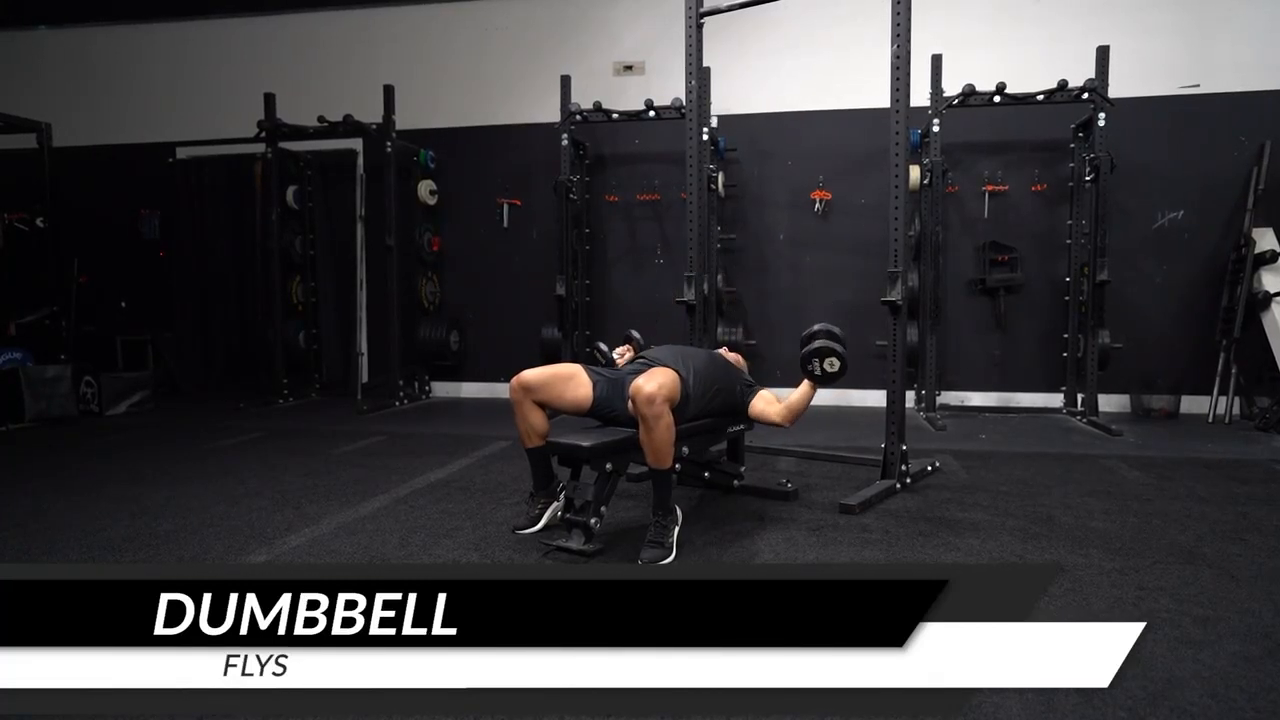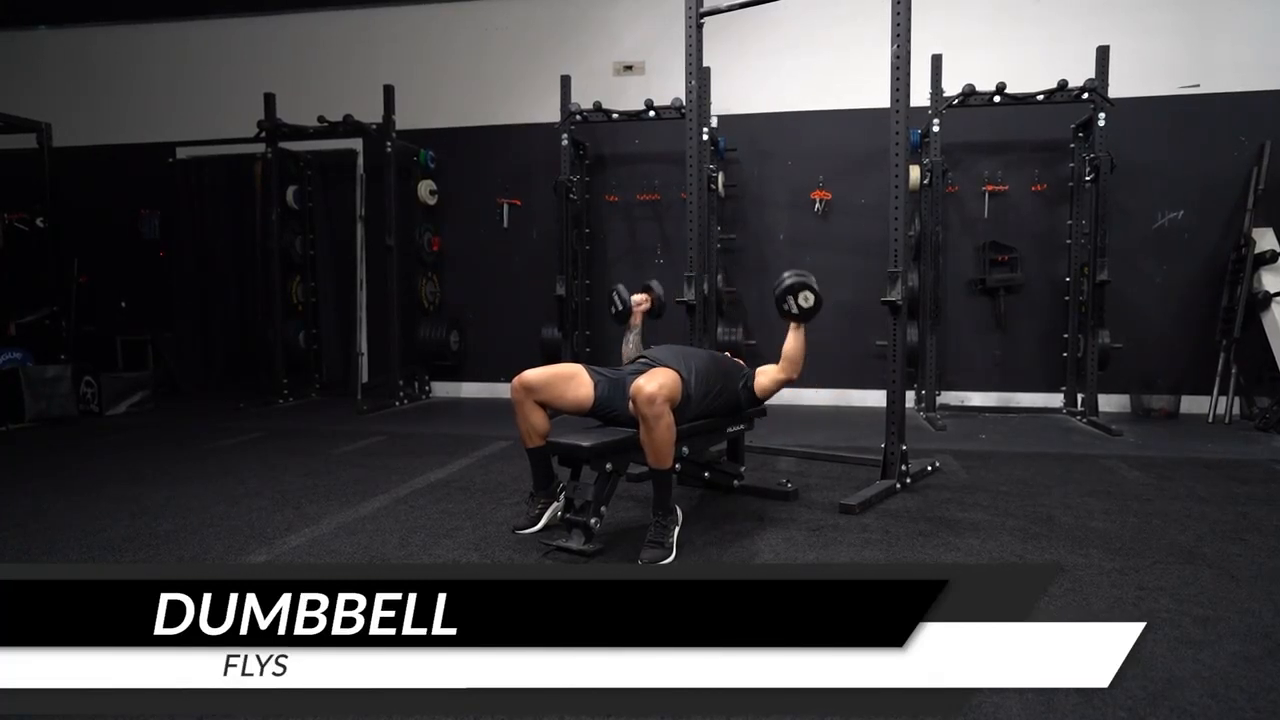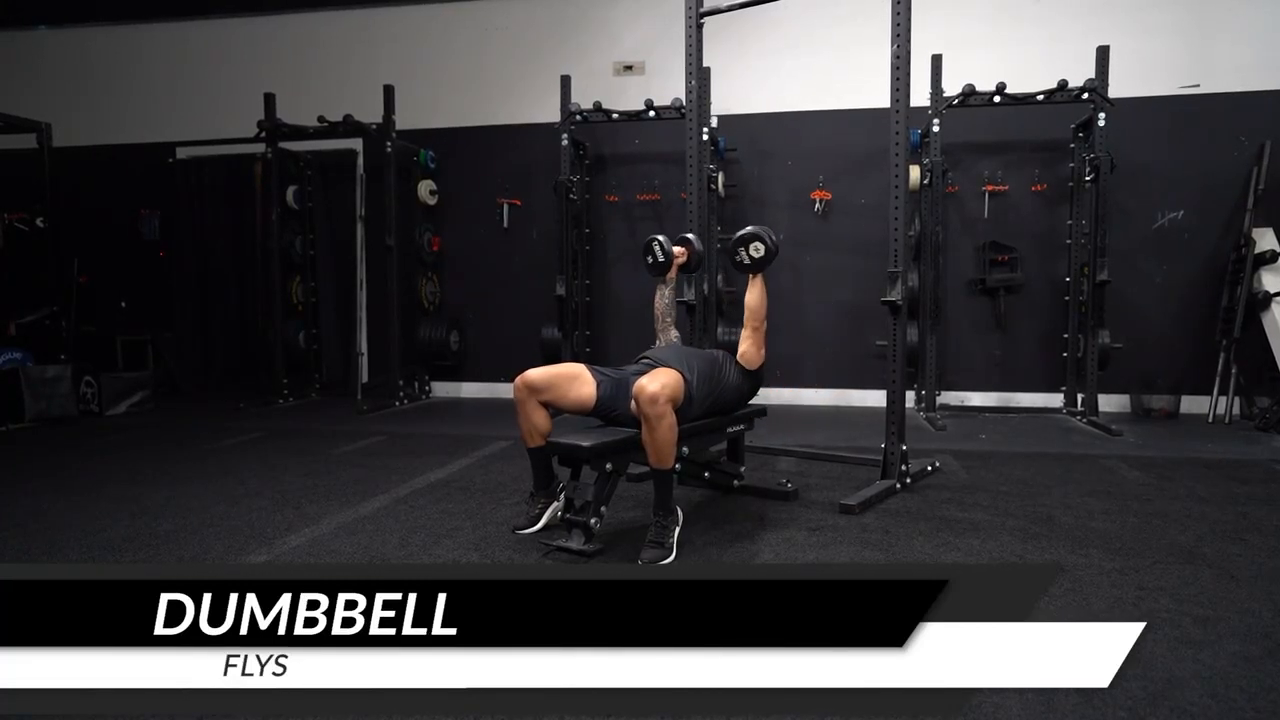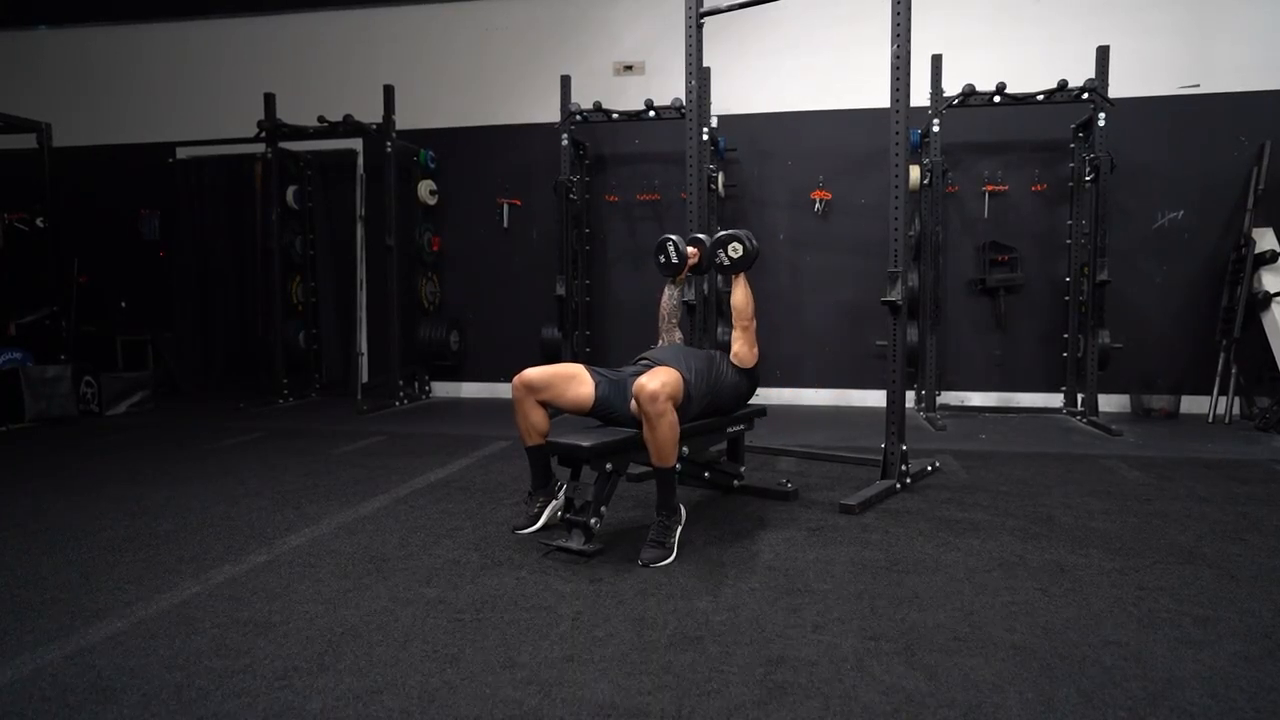
dt=0.5s
person 1, frame 1
left shoulder: (740, 385)
left elbow: (783, 415)
left wrist: (813, 377)
right wrist: (625, 361)
left hip: (653, 393)
right hip: (626, 378)
left knee: (649, 394)
right knee: (524, 385)
left ankle: (665, 517)
right ankle: (546, 493)
person 1, frame 2
left shoulder: (741, 382)
right shoulder: (703, 362)
left elbow: (786, 372)
right elbow: (633, 361)
left wrist: (797, 321)
right wrist: (635, 317)
left hip: (653, 394)
right hip: (623, 381)
left knee: (648, 394)
right knee: (525, 385)
left ankle: (665, 516)
right ankle: (546, 493)
person 1, frame 3
left shoulder: (740, 379)
right shoulder: (694, 358)
left elbow: (754, 326)
right elbow: (665, 324)
left wrist: (755, 273)
right wrist: (670, 272)
left hip: (657, 392)
right hip: (624, 380)
left knee: (651, 393)
right knee: (527, 384)
left ankle: (665, 516)
right ankle: (546, 492)
person 1, frame 4
left shoulder: (738, 379)
right shoulder: (693, 360)
left elbow: (744, 324)
right elbow: (669, 324)
left wrist: (738, 274)
right wrist: (679, 274)
left hip: (657, 391)
right hip: (622, 381)
left knee: (651, 390)
right knee: (525, 384)
left ankle: (668, 514)
right ankle: (545, 491)
